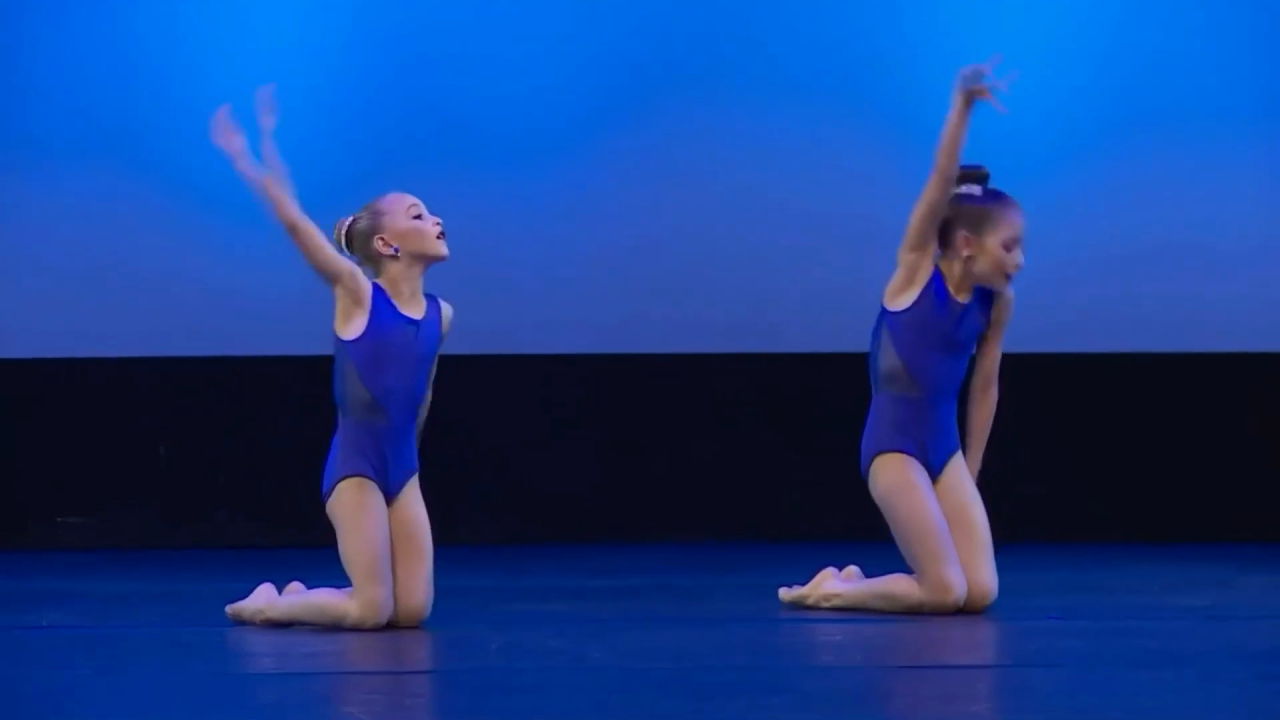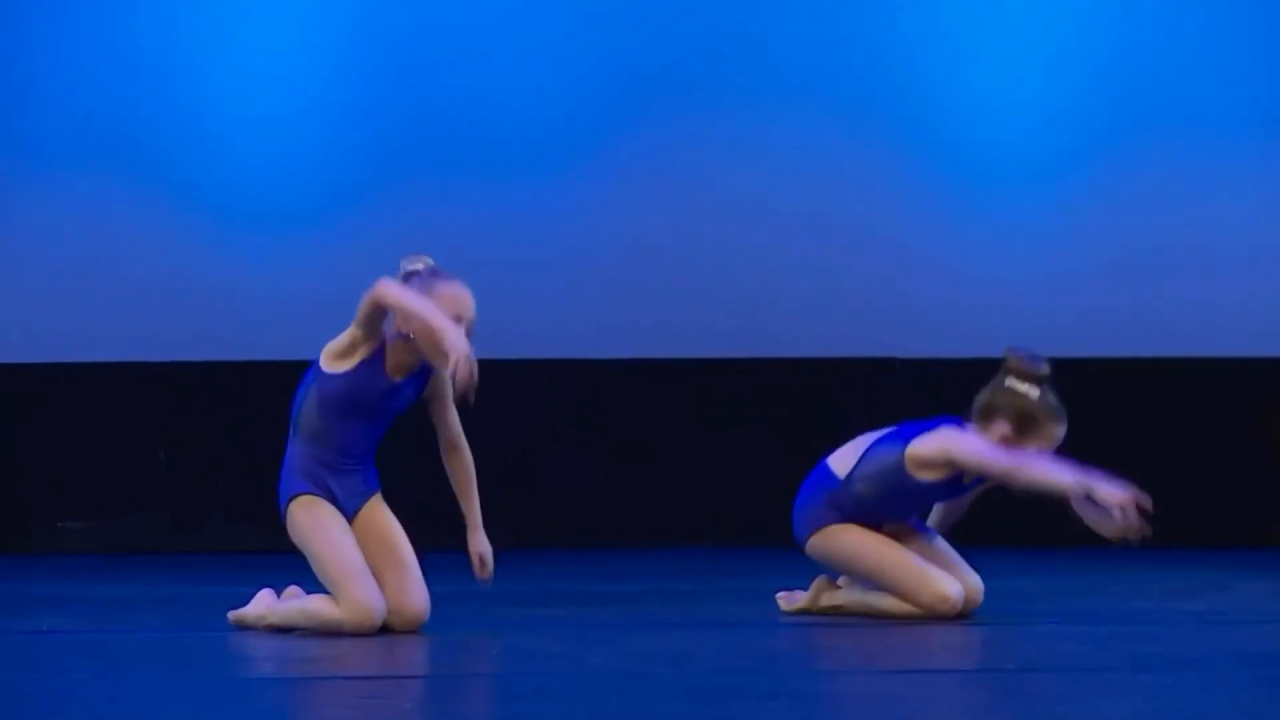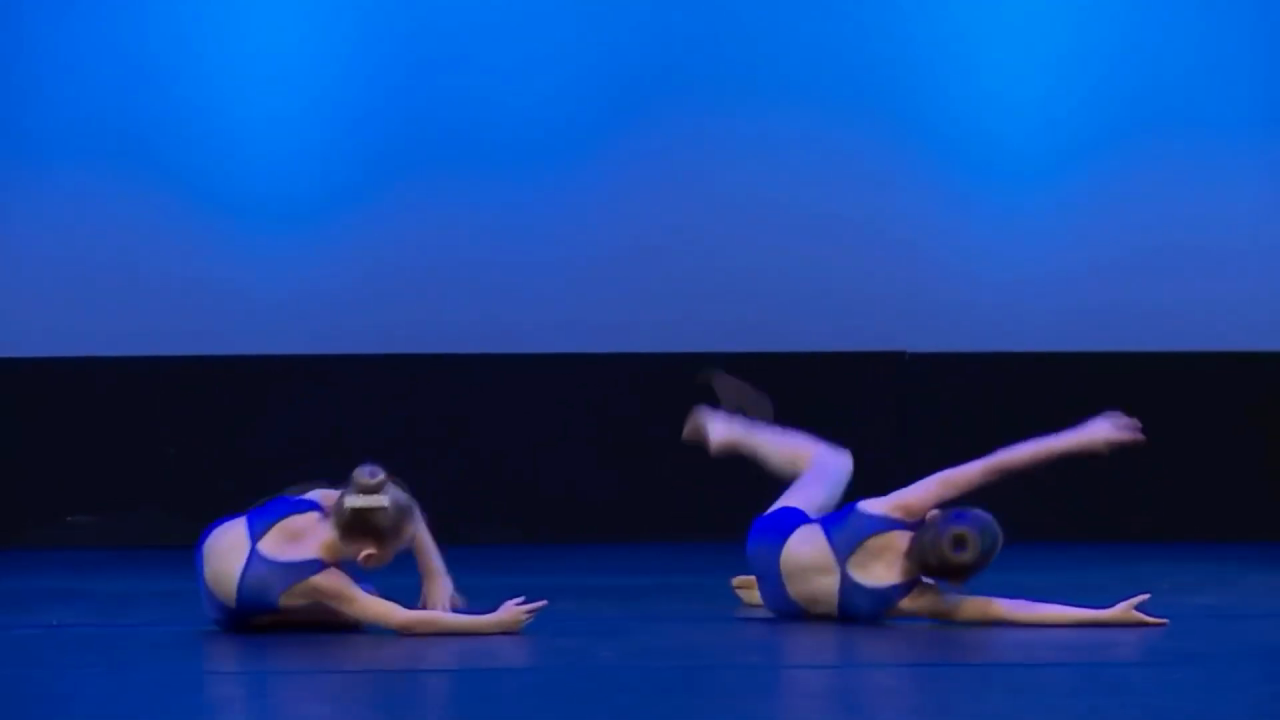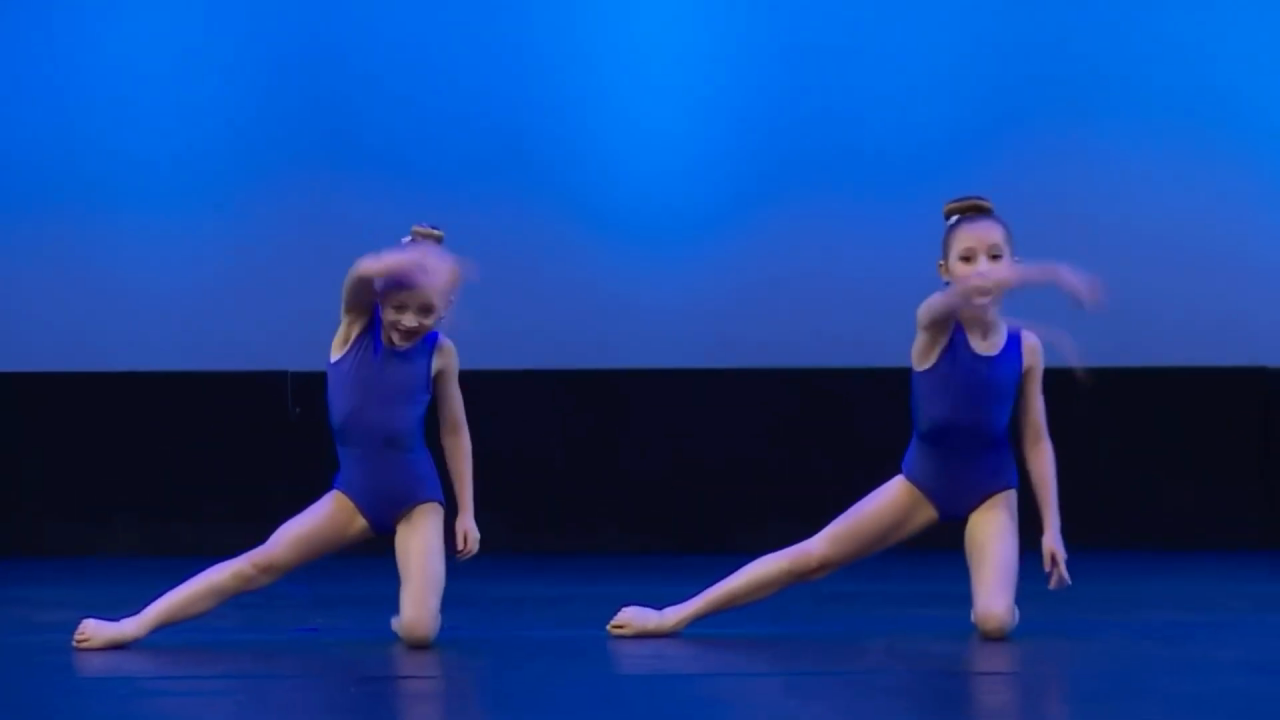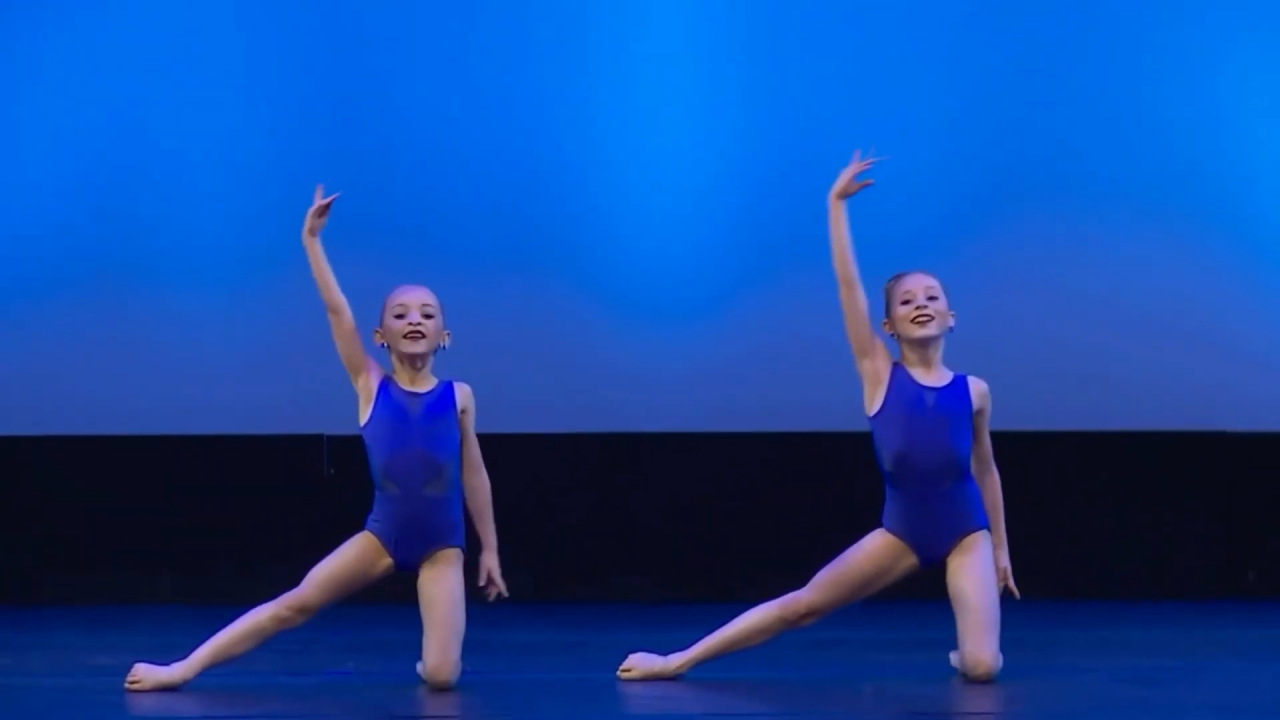
dt=1s
person 1, frame 1
left shoulder: (998, 302)
right shoulder: (916, 270)
left elbow: (985, 388)
right elbow: (940, 182)
left wrist: (972, 469)
right wrist: (962, 104)
left hip: (945, 448)
right hip: (893, 445)
left knee: (981, 593)
right knee: (946, 592)
left ankle: (856, 582)
right ankle: (832, 590)
person 1, frame 2
left shoulder: (987, 460)
right shoulder: (952, 445)
left elbow: (954, 499)
right elbow: (1024, 469)
right wrist: (1094, 485)
left hip: (878, 513)
right hip: (825, 514)
left knee: (971, 595)
right knee: (945, 599)
left ankle: (858, 583)
right ankle: (833, 598)
person 1, frame 3
left shoulder: (891, 513)
right shoulder: (908, 599)
left elbow: (981, 469)
right elbow: (1004, 611)
left wrist: (1076, 438)
right wrist: (1104, 617)
left hip: (776, 532)
right hip: (788, 600)
left knee: (836, 461)
left ankle: (728, 432)
person 1, frame 4
left shoulder: (1026, 345)
right shoulder: (935, 319)
left elbow: (1037, 442)
right elbow: (967, 290)
left wrist: (1051, 527)
right wrist: (1051, 273)
left hip: (992, 491)
right hip: (923, 480)
left knee: (995, 621)
right knee: (811, 556)
left ankle: (993, 600)
right ankle: (673, 615)
person 1, frame 5
left shoulder: (974, 390)
right shoulder: (879, 373)
left elbow: (985, 469)
right elbow: (847, 281)
left wrist: (1001, 548)
right wrist: (837, 202)
left hip: (966, 534)
right hip: (900, 532)
left knee: (983, 666)
right knee: (801, 604)
left ankle: (961, 652)
right ankle: (677, 660)
person 2, frame 1
left shoulder: (440, 315)
right shoulder: (355, 293)
right elbow: (294, 219)
right wrist: (249, 148)
left hip: (403, 471)
right hip: (354, 468)
left knee: (413, 610)
right knee: (371, 612)
left ankle: (300, 595)
right ankle: (267, 603)
person 2, frame 2
left shoulder: (433, 377)
right shoulder: (363, 344)
left elbow: (454, 448)
right elbow: (381, 293)
left wrist: (476, 530)
right wrist: (450, 335)
left hip: (361, 488)
right hip: (310, 486)
left knee: (412, 614)
right knee: (366, 615)
left ankle: (299, 601)
right ankle: (266, 611)
person 2, frame 3
left shoulder: (324, 502)
right shoulder: (318, 580)
left elbow: (406, 521)
right elbow: (405, 622)
left wrist: (437, 578)
right wrist: (493, 621)
right hip: (234, 612)
right knee: (355, 611)
person 2, frame 4
left shoulder: (439, 352)
right shoulder: (356, 321)
left elbow: (456, 434)
right elbow: (361, 272)
left wrist: (467, 512)
right wrist: (417, 259)
left hip: (418, 499)
right hip: (355, 492)
left knee: (418, 631)
right knee: (261, 562)
left ankle: (413, 611)
right ankle: (134, 624)
person 2, frame 5
left shoulder: (458, 396)
right shoulder: (370, 384)
left elbow: (474, 474)
right elbow: (337, 311)
left wrist: (490, 549)
right wrist: (312, 238)
left hip: (442, 545)
right hip: (382, 535)
left knee: (441, 675)
right knee: (295, 603)
left ankle: (430, 655)
right ankle: (182, 668)
